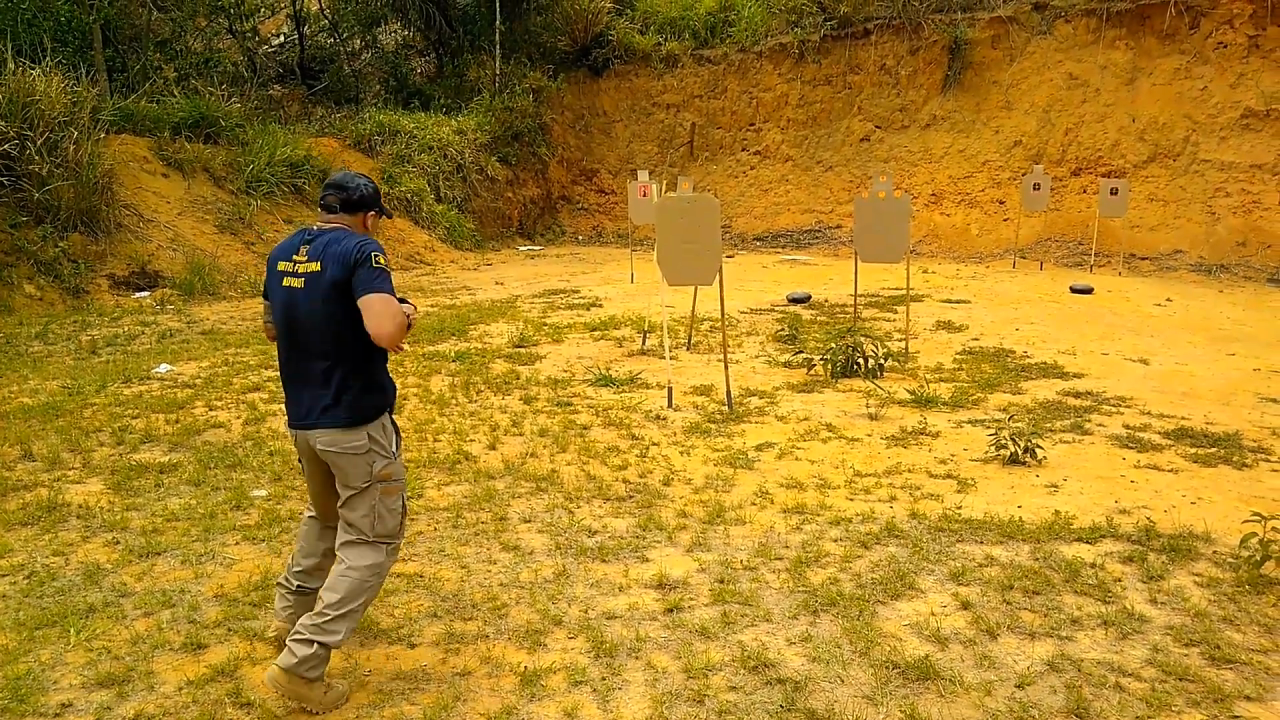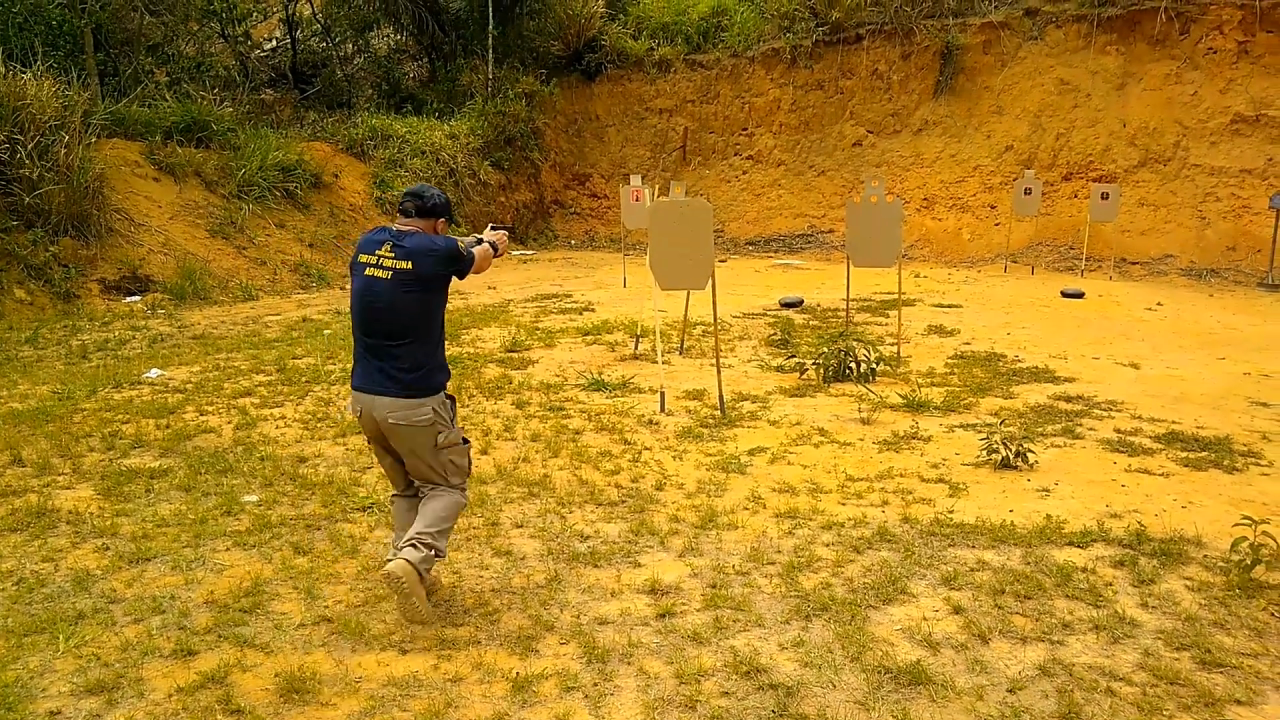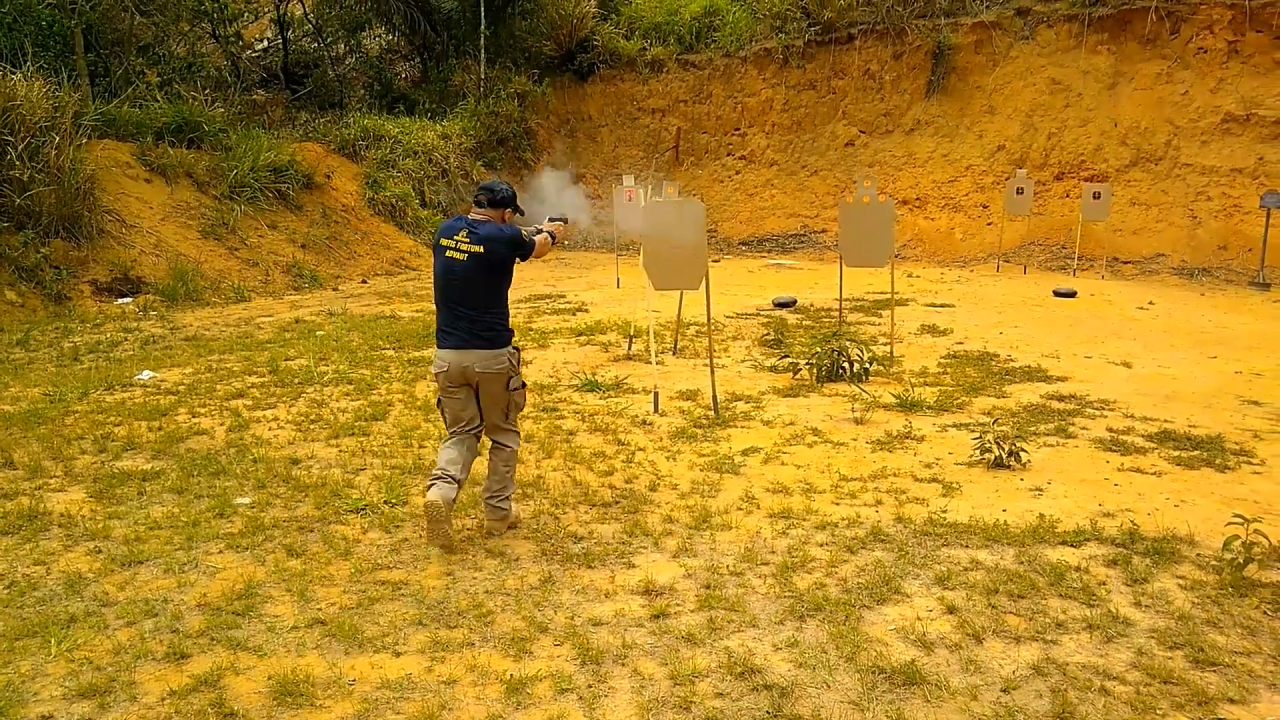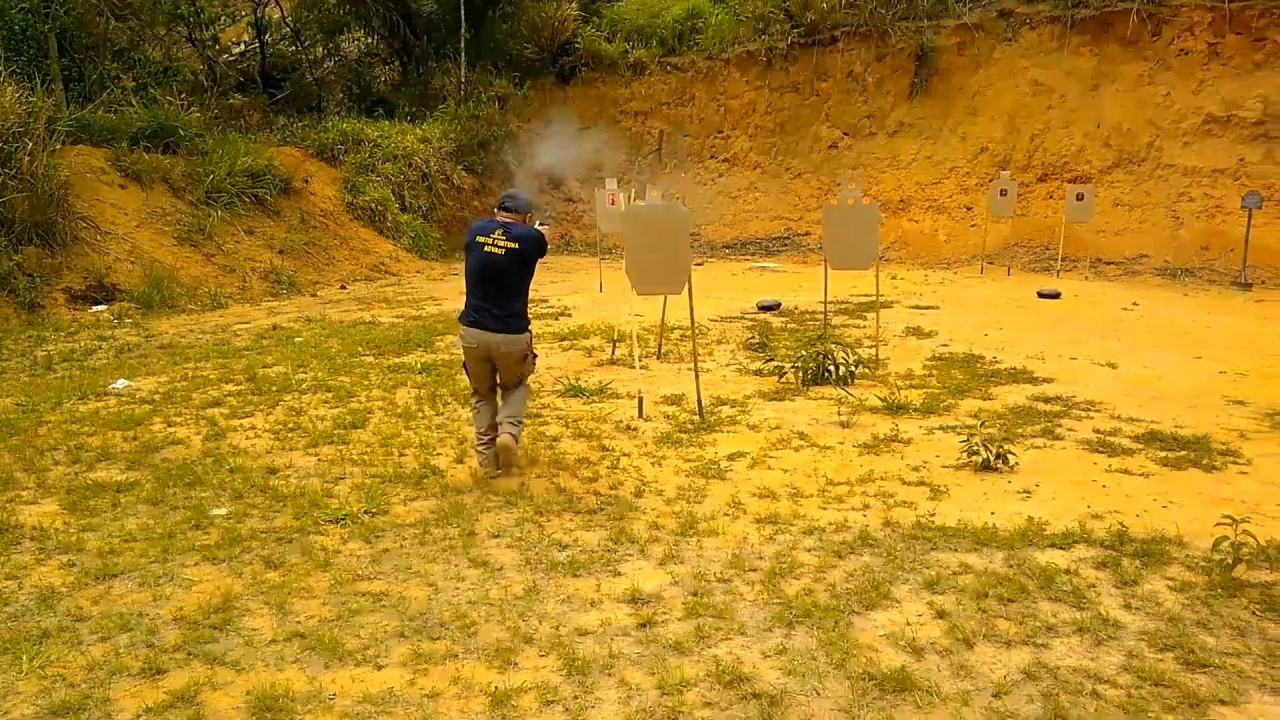
dt=0.5s
person 1, frame 1
left shoulder: (281, 255)
right shoulder: (356, 251)
right elbow: (383, 333)
right wrist: (401, 316)
left hip: (303, 422)
right hip: (356, 426)
left knee: (325, 514)
right knee: (370, 543)
left ankle: (292, 609)
right ankle: (301, 662)
person 1, frame 2
left shoulder: (367, 244)
right shoulder: (438, 250)
right elbow: (478, 263)
left wrist: (472, 244)
right wrist: (492, 244)
left hip: (365, 397)
right hip: (417, 401)
left knee: (407, 488)
right knee: (447, 485)
left ankle: (413, 575)
right ankle: (410, 560)
person 1, frame 3
left shoulder: (446, 230)
right shoulder: (505, 237)
right elbow: (538, 249)
right wrist: (549, 233)
left hip: (449, 354)
right hip: (492, 355)
left knee: (460, 433)
right knee: (503, 435)
left ankle: (441, 492)
right ankle: (498, 513)
person 1, frame 4
left shoulder: (475, 230)
right shoulder: (531, 238)
left hip: (474, 332)
right hip: (513, 335)
left knee: (482, 394)
right knee: (516, 387)
left ankle: (488, 456)
right ankle: (508, 435)
